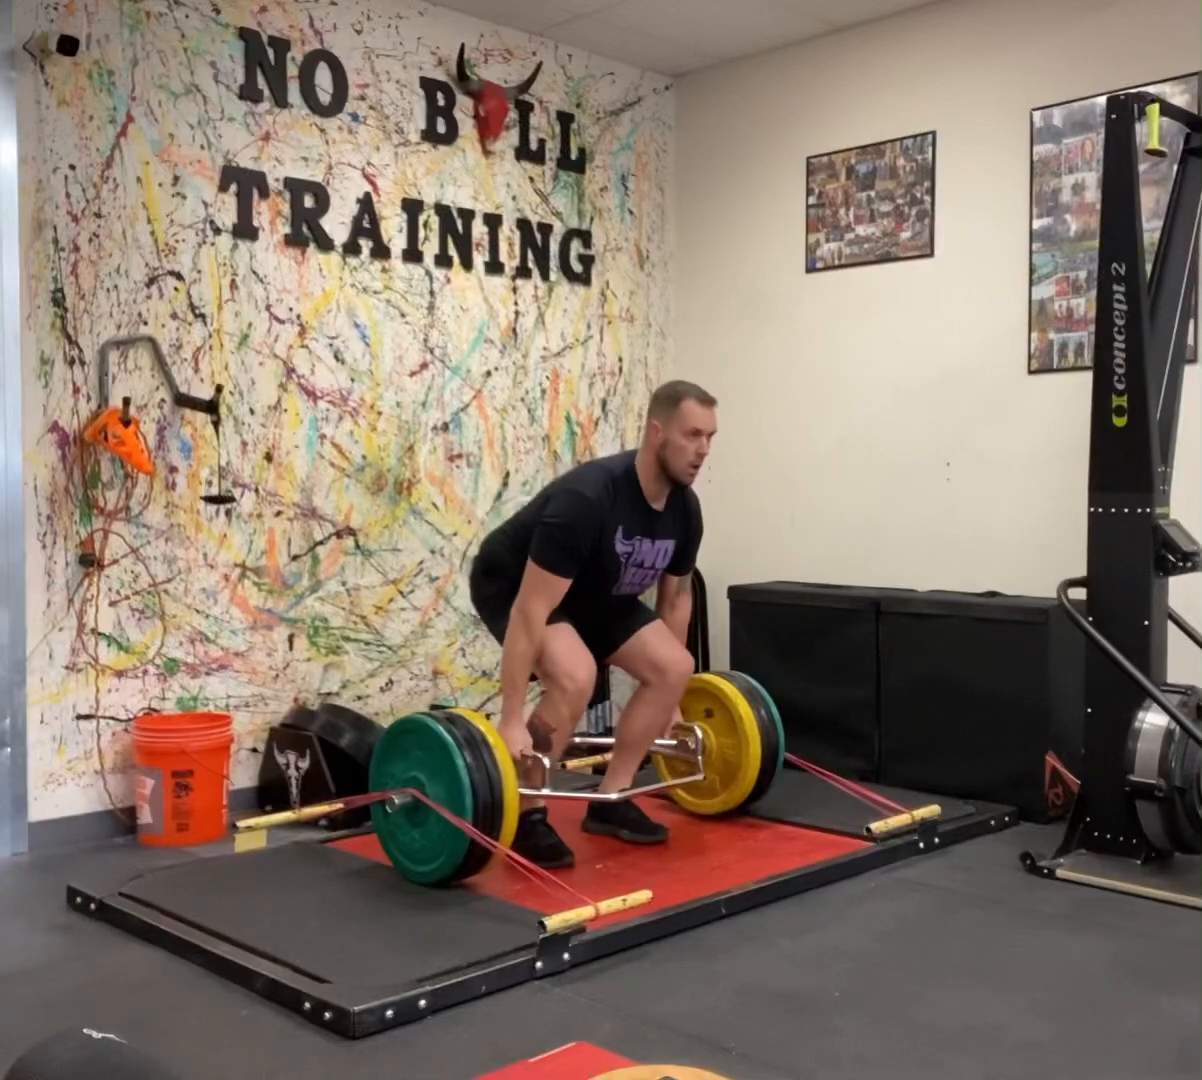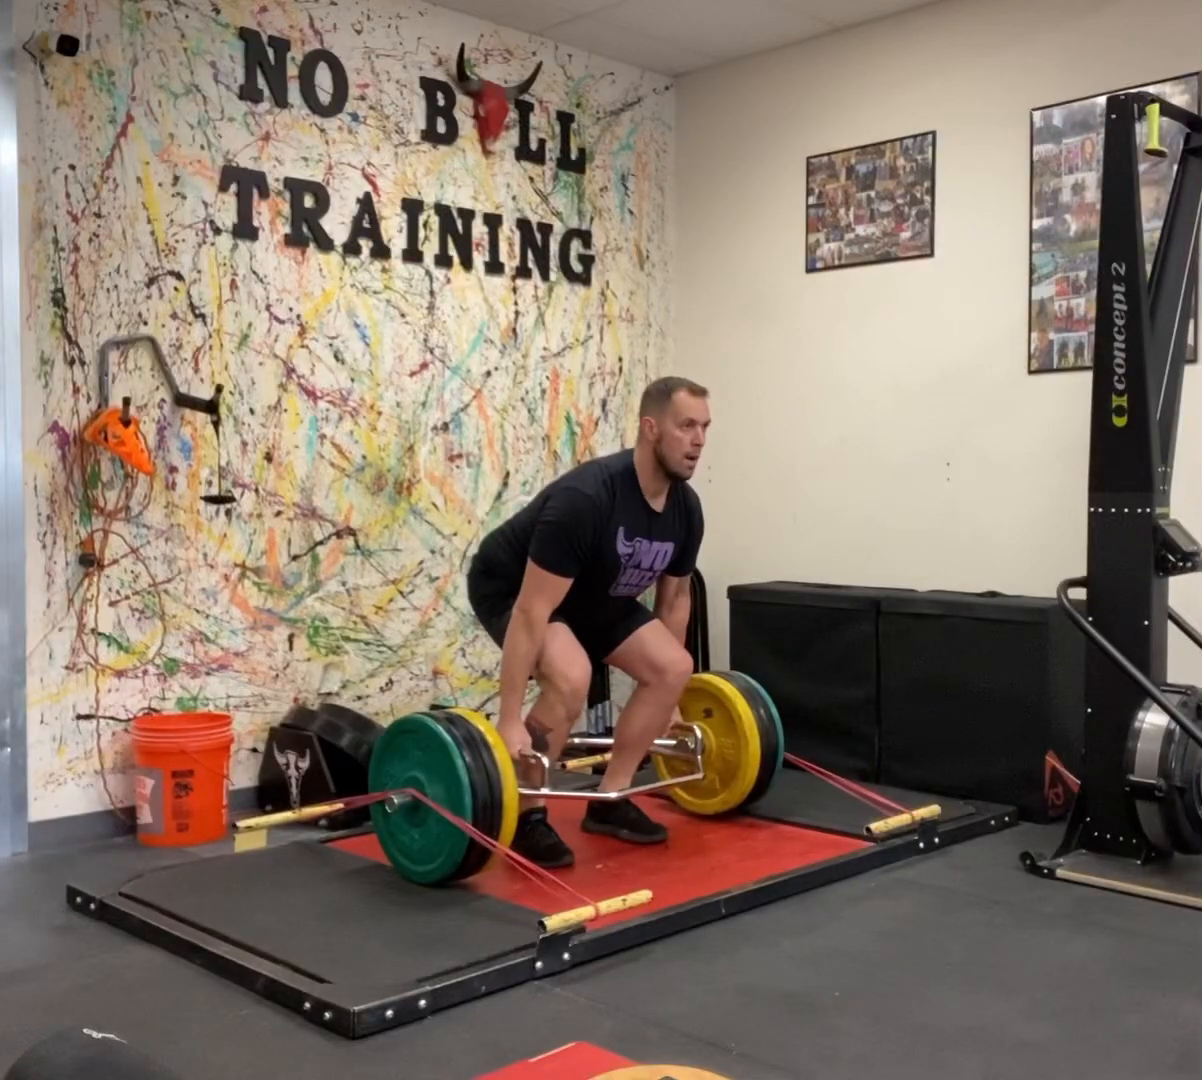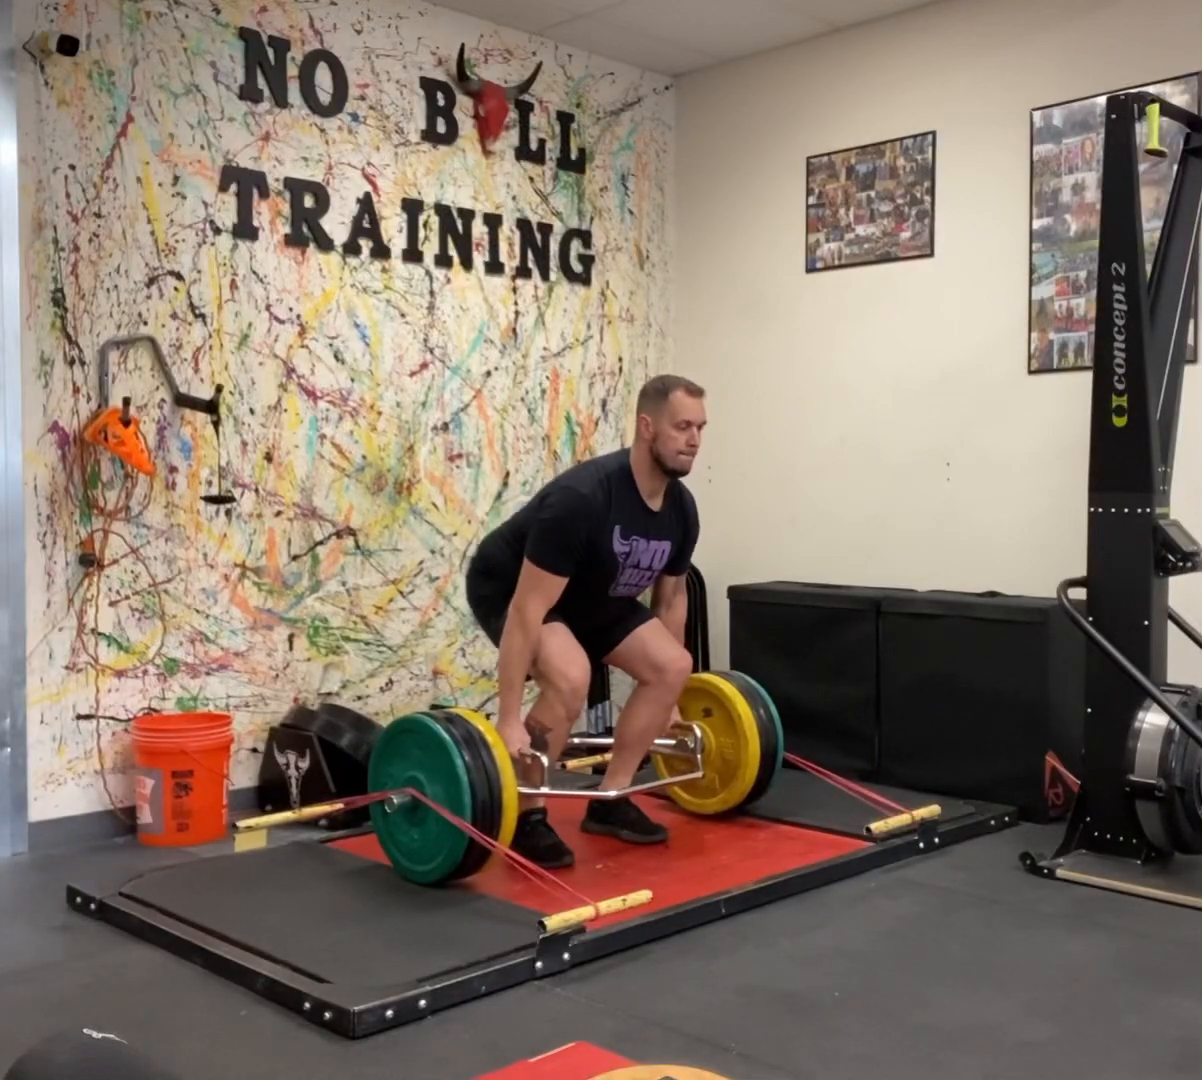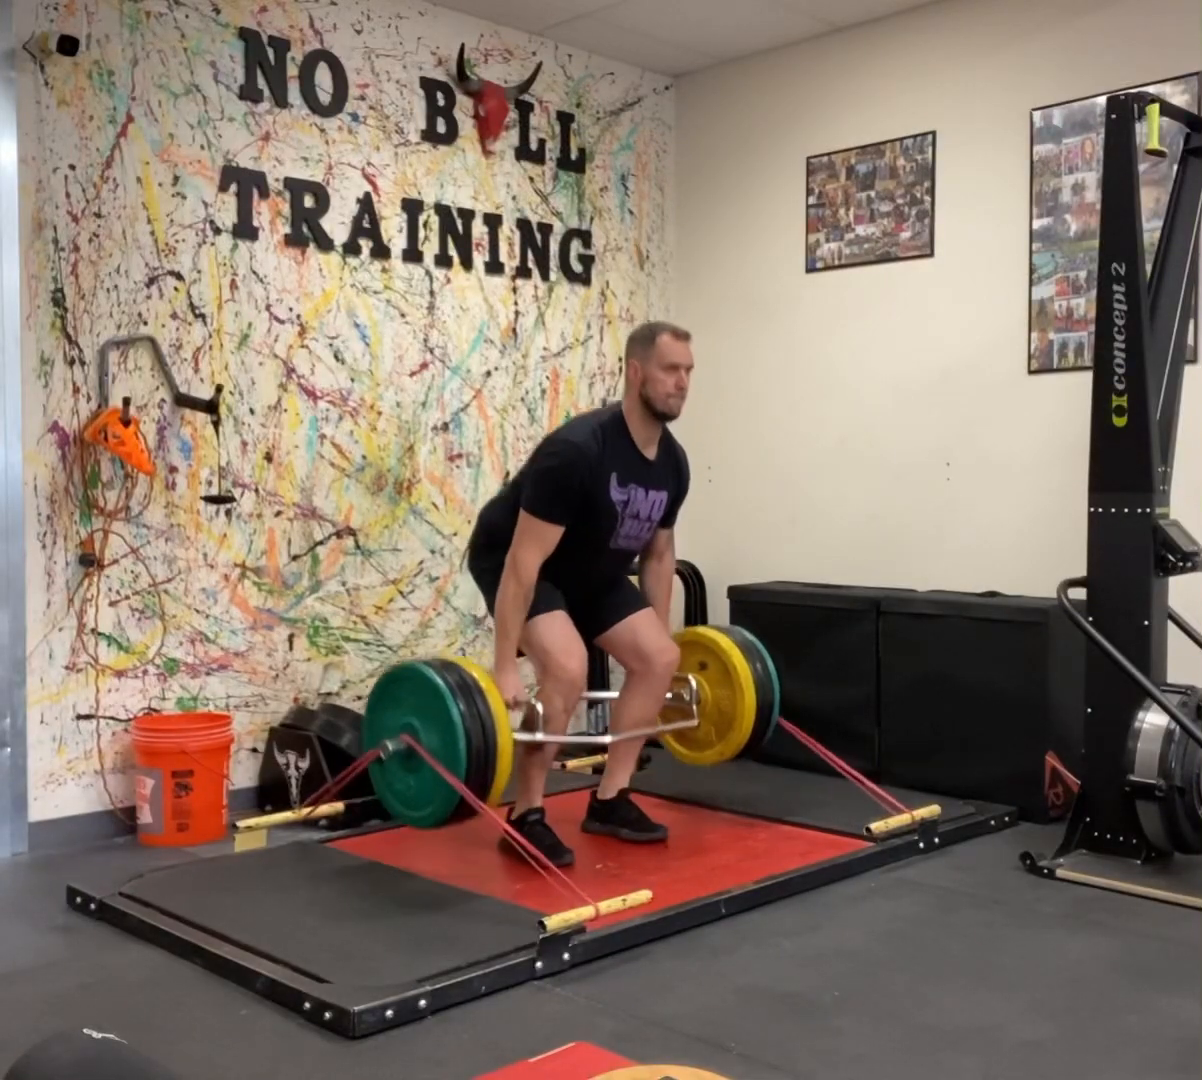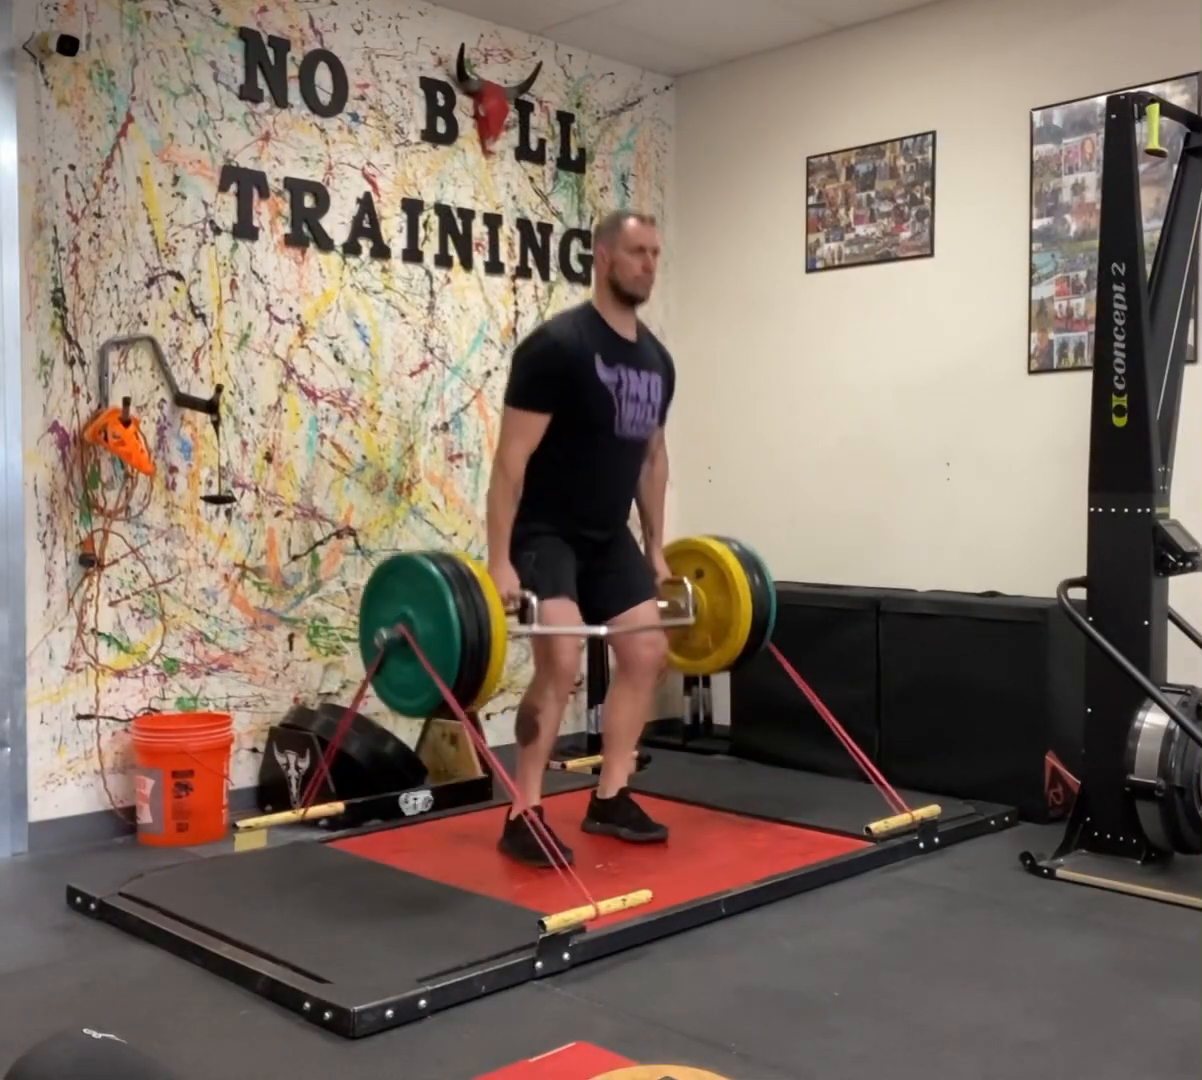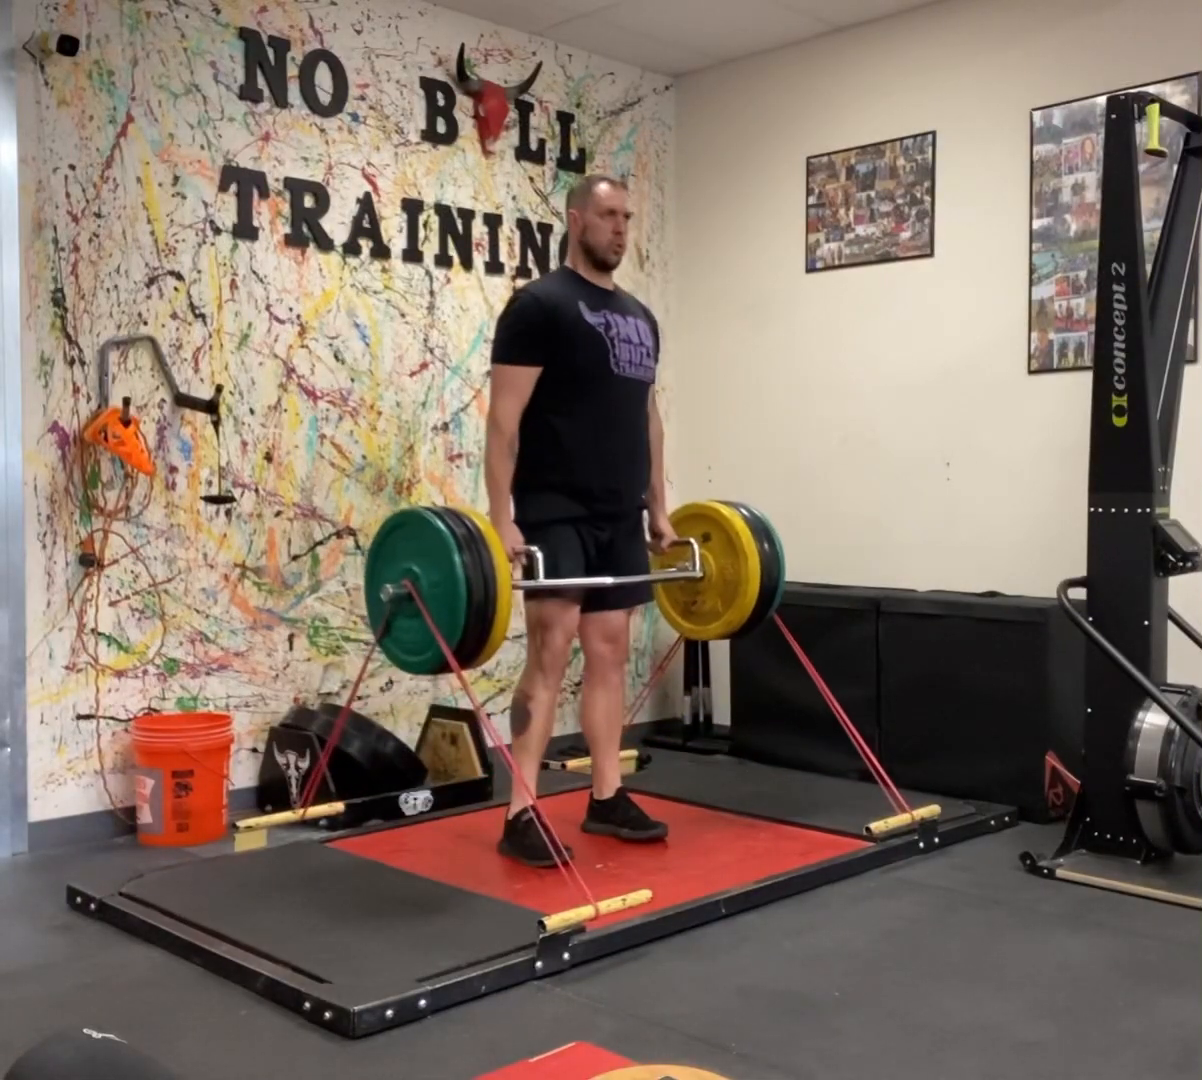
dt=0.3s
person 1, frame 1
left shoulder: (684, 509)
right shoulder: (586, 501)
left elbow: (676, 597)
right elbow: (531, 612)
left wrist: (673, 706)
right wrist: (510, 722)
right hip: (511, 586)
left knee: (674, 668)
right knee: (575, 677)
left ankle: (609, 800)
right ankle: (526, 817)
person 1, frame 2
left shoulder: (685, 509)
right shoulder: (586, 499)
left elbow: (674, 598)
right elbow: (531, 612)
left wrist: (671, 705)
right wrist: (510, 722)
right hip: (508, 587)
left knee: (673, 669)
right knee: (570, 678)
left ankle: (608, 801)
right ankle: (526, 816)
person 1, frame 3
left shoulder: (681, 509)
right shoulder: (582, 500)
left elbow: (671, 597)
right elbow: (528, 613)
left wrist: (670, 705)
right wrist: (509, 723)
right hip: (506, 588)
left knee: (673, 666)
right knee: (570, 677)
left ankle: (609, 802)
right ankle: (526, 818)
person 1, frame 4
left shoulder: (672, 463)
right shoulder: (577, 450)
left elbow: (659, 553)
right elbow: (524, 562)
left wrist: (660, 632)
right wrist: (505, 669)
left hip: (593, 571)
right hip: (511, 560)
left knee: (660, 658)
right knee: (568, 668)
left ankle: (609, 799)
right ankle: (524, 817)
person 1, frame 5
left shoulder: (656, 358)
right shoulder: (557, 345)
left elbow: (653, 456)
right elbow: (511, 457)
left wrist: (656, 549)
right wrist: (499, 565)
left hip: (609, 536)
right hip: (542, 531)
left knee: (647, 653)
right knee: (561, 661)
left ankle: (610, 799)
right ankle: (523, 816)
person 1, frame 6
left shoulder: (639, 315)
right shoulder: (540, 304)
right elbow: (504, 416)
left wrist: (657, 507)
right wrist: (502, 519)
left hip: (619, 514)
right hip: (554, 513)
left knee: (609, 655)
right knee: (551, 654)
left ankle: (606, 798)
right ankle: (521, 814)
